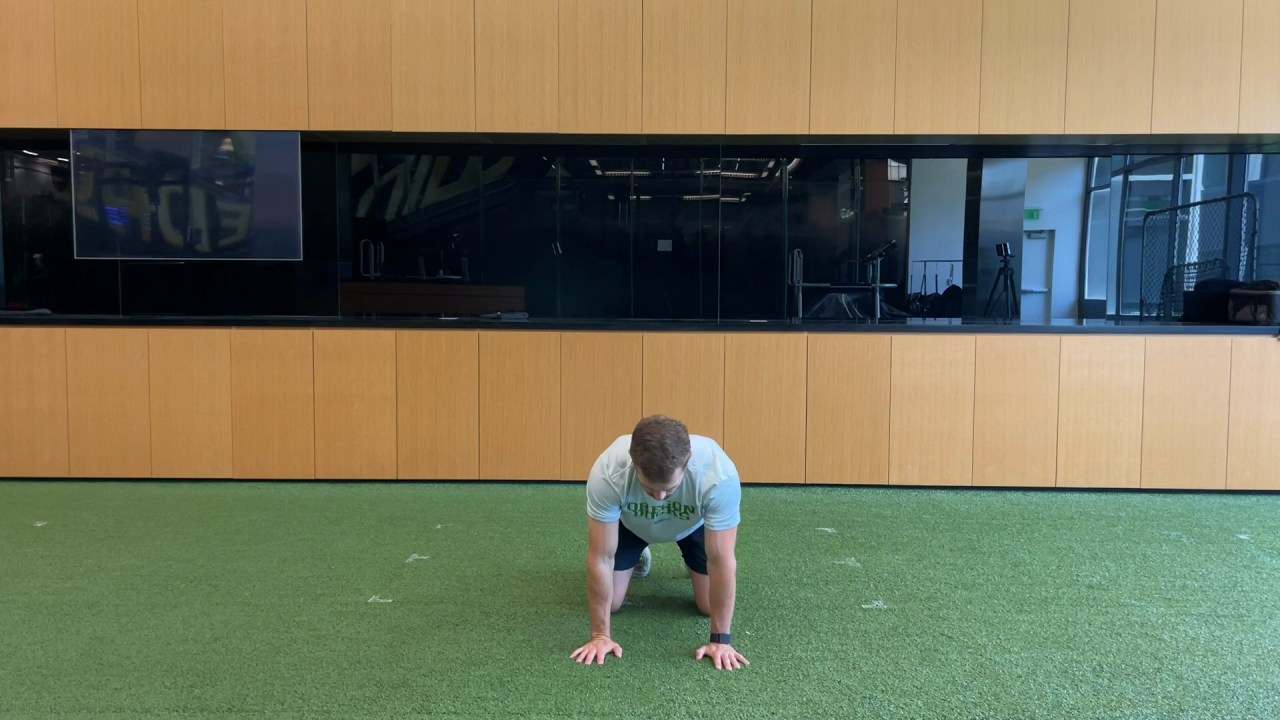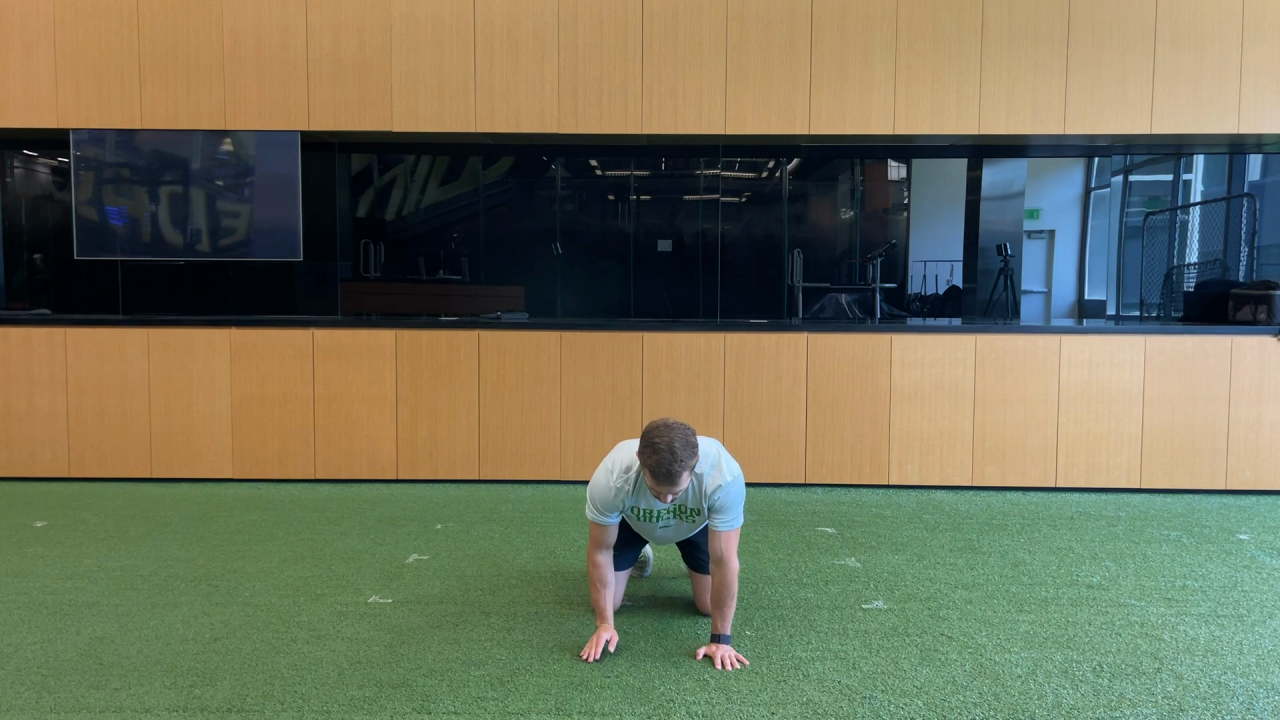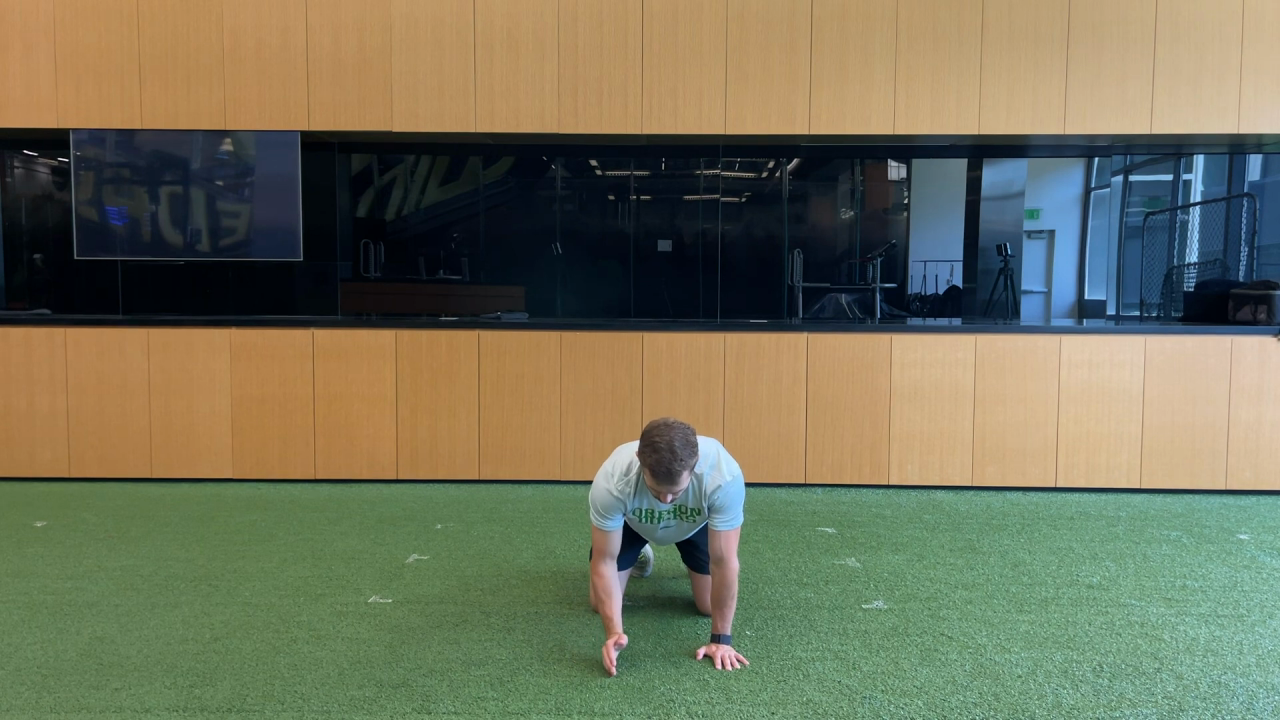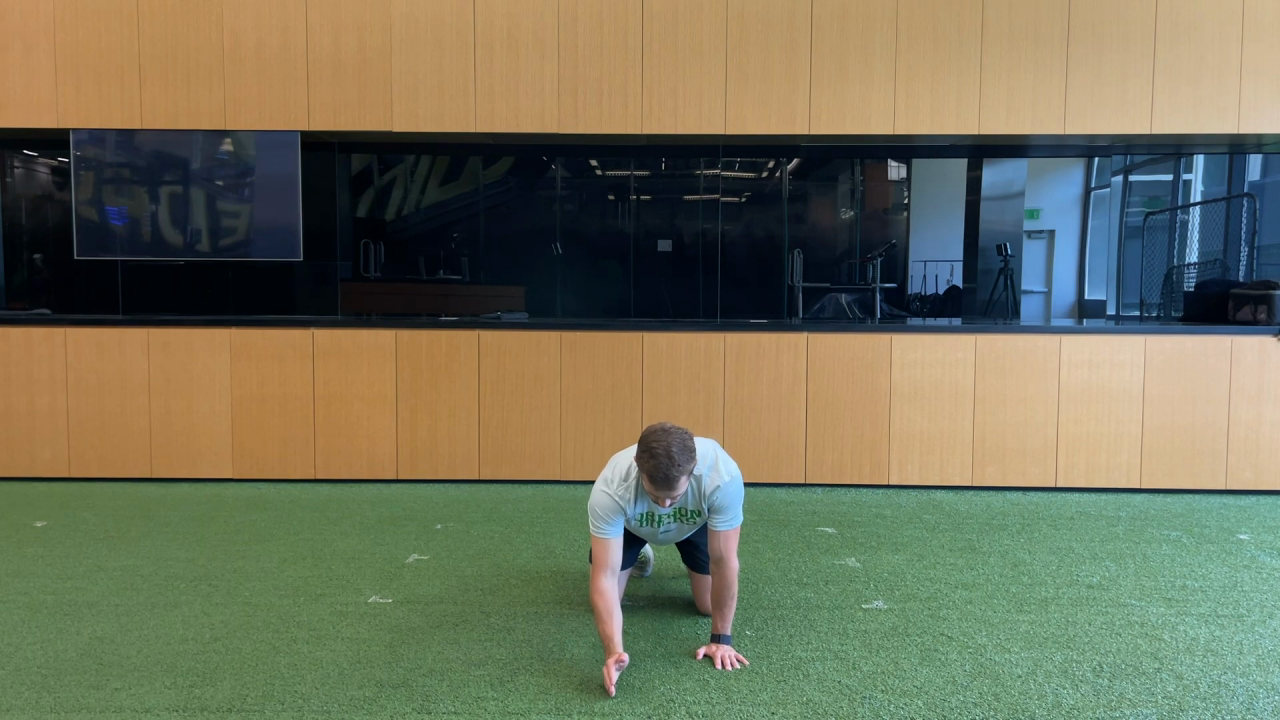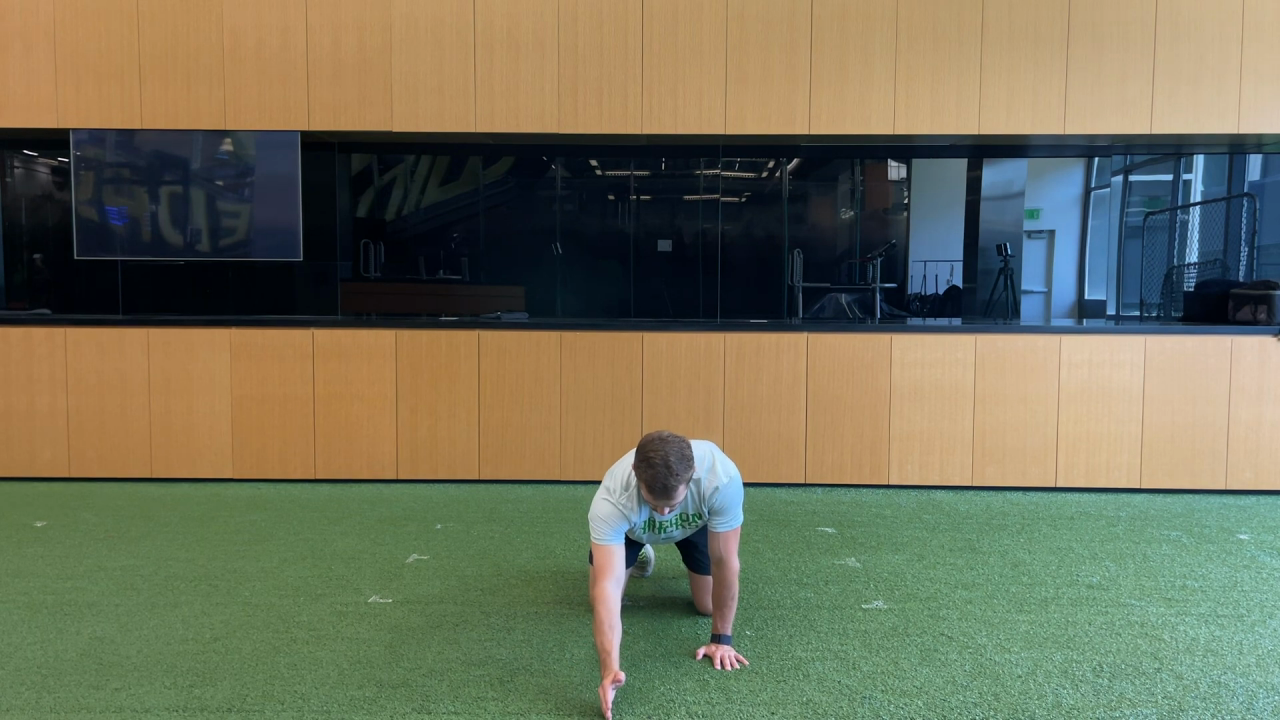
dt=0.7s
person 1, frame 1
left shoulder: (718, 474)
right shoulder: (608, 472)
left elbow: (722, 561)
right elbow: (601, 558)
left wrist: (720, 639)
right wrist: (600, 635)
left hip: (695, 522)
right hip: (631, 523)
left knee: (709, 605)
right knee: (610, 601)
left ankle: (694, 564)
right ankle: (638, 558)
person 1, frame 2
left shoulder: (724, 476)
right shoulder: (611, 477)
left elbow: (725, 562)
right elbow: (600, 552)
left wrist: (721, 639)
right wrist: (604, 623)
left hip: (697, 523)
right hip: (630, 520)
left knee: (709, 605)
right knee: (607, 601)
left ankle: (692, 562)
right ankle: (638, 557)
person 1, frame 3
left shoulder: (724, 476)
right shoulder: (612, 481)
left elbow: (724, 561)
right elbow: (604, 561)
left wrist: (721, 638)
right wrist: (614, 631)
left hip: (697, 522)
right hip: (631, 522)
left knee: (709, 605)
right knee: (601, 604)
left ankle: (691, 562)
right ankle: (639, 555)
person 1, frame 4
left shoulder: (723, 477)
right shoulder: (611, 489)
left elbow: (724, 563)
right elbow: (604, 576)
left wrist: (721, 639)
right wrist: (614, 651)
left hip: (696, 522)
right hip: (631, 524)
left knee: (708, 606)
right knee: (606, 601)
left ankle: (691, 562)
right ankle: (639, 557)
person 1, frame 5
left shoulder: (722, 478)
right shoulder: (612, 499)
left elbow: (725, 563)
right elbow: (607, 586)
left wrist: (721, 638)
right wrist: (610, 669)
left hip: (696, 522)
right hip: (632, 527)
left knee: (708, 605)
right knee: (600, 599)
right ankle: (640, 555)
